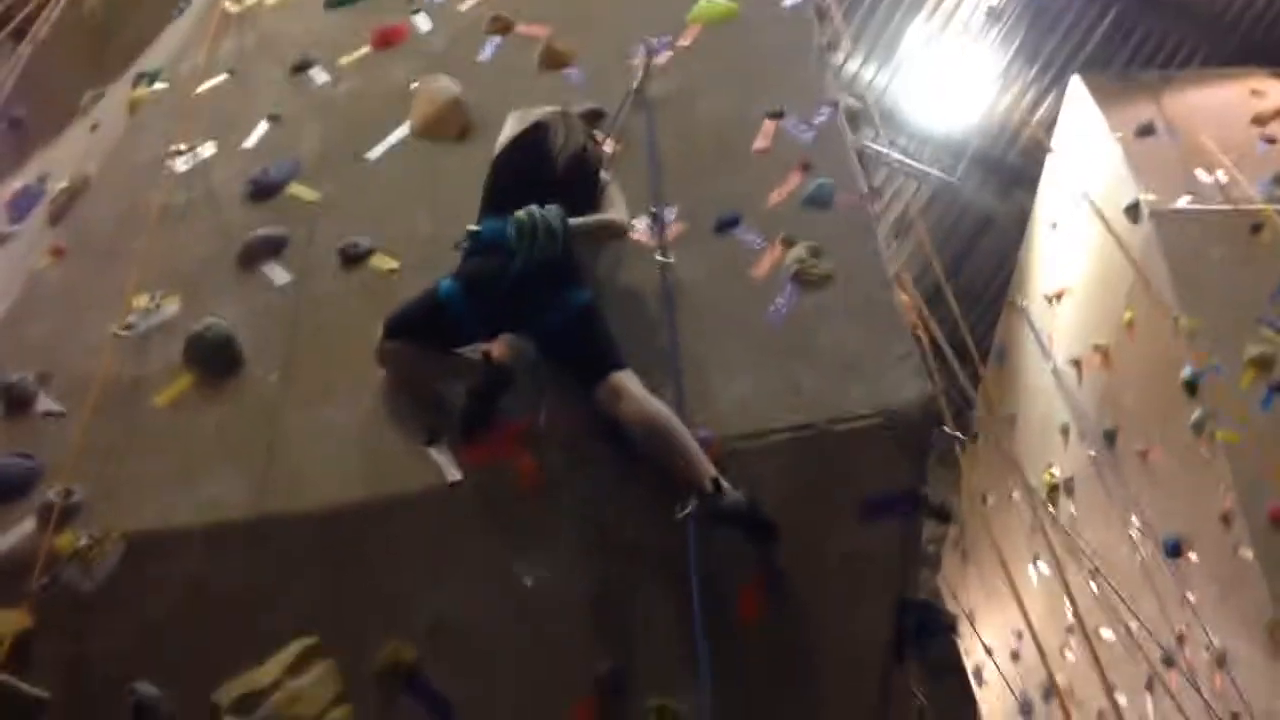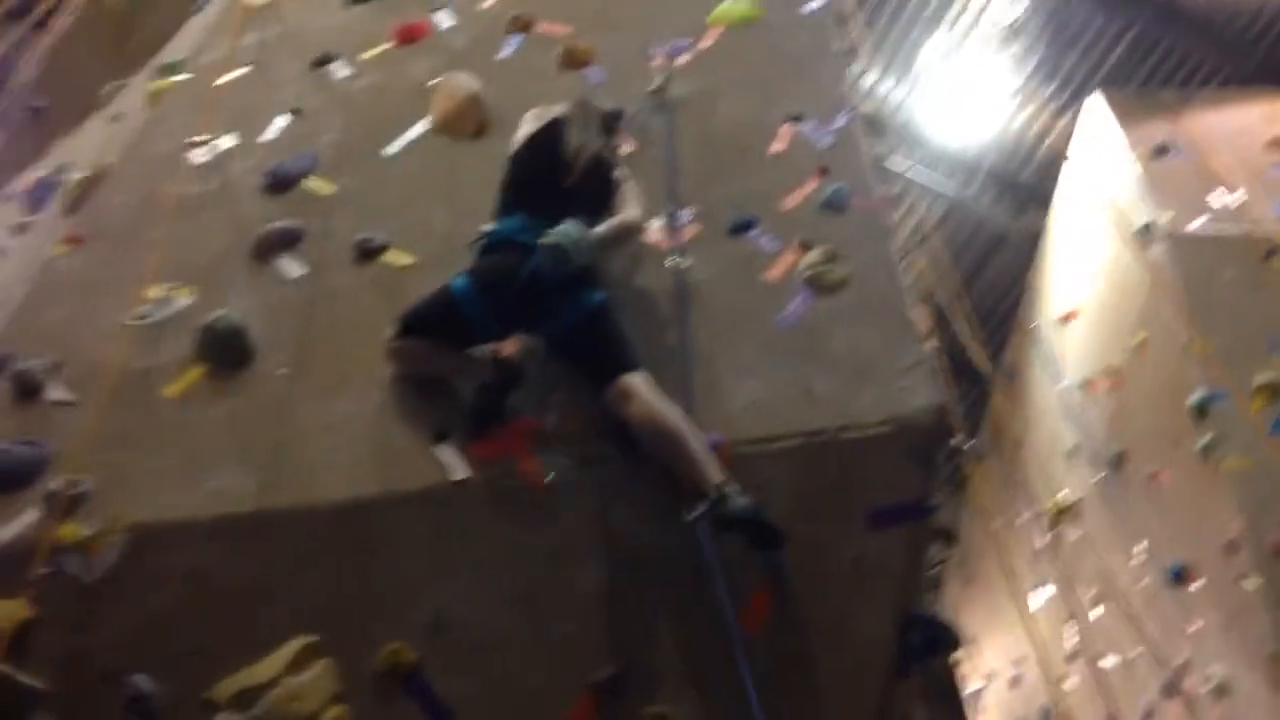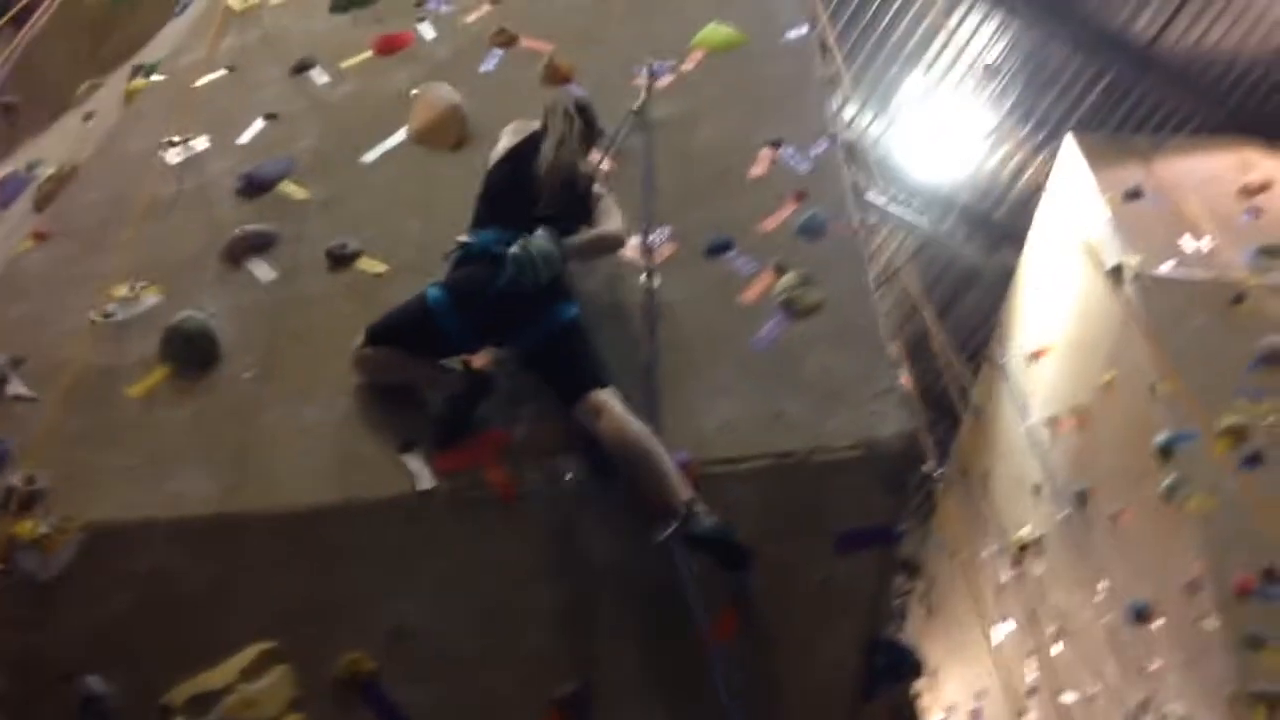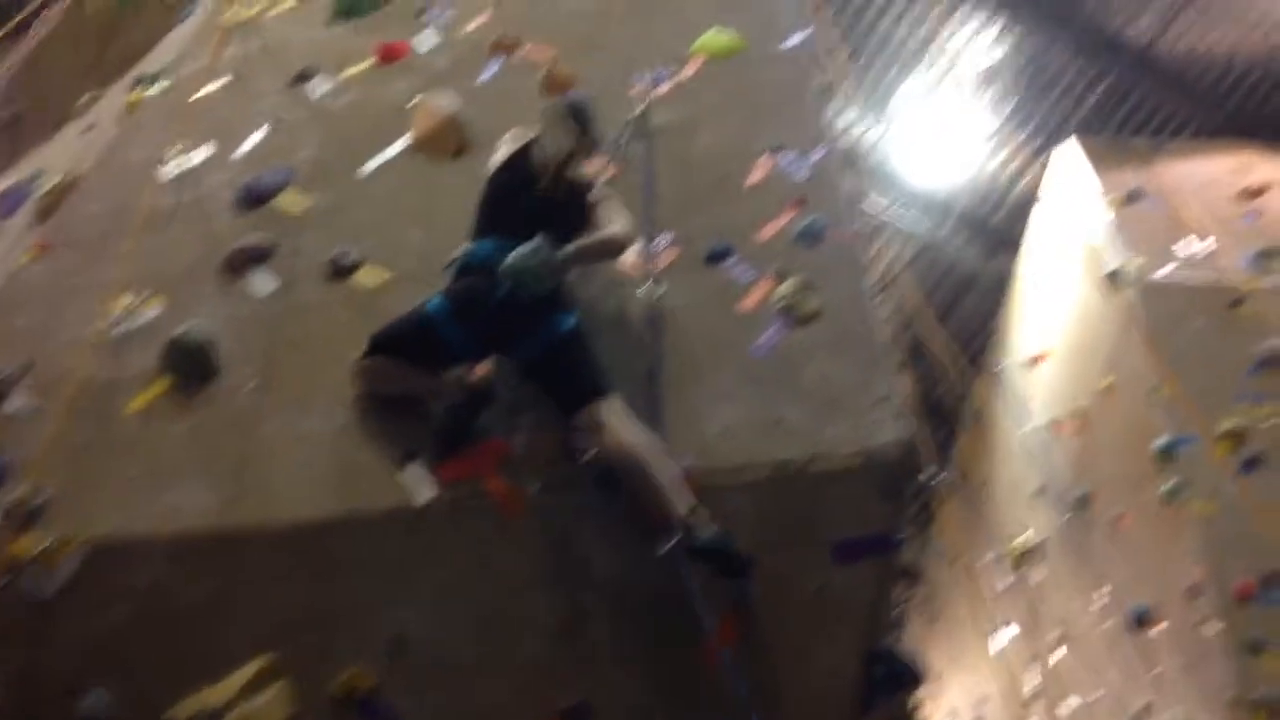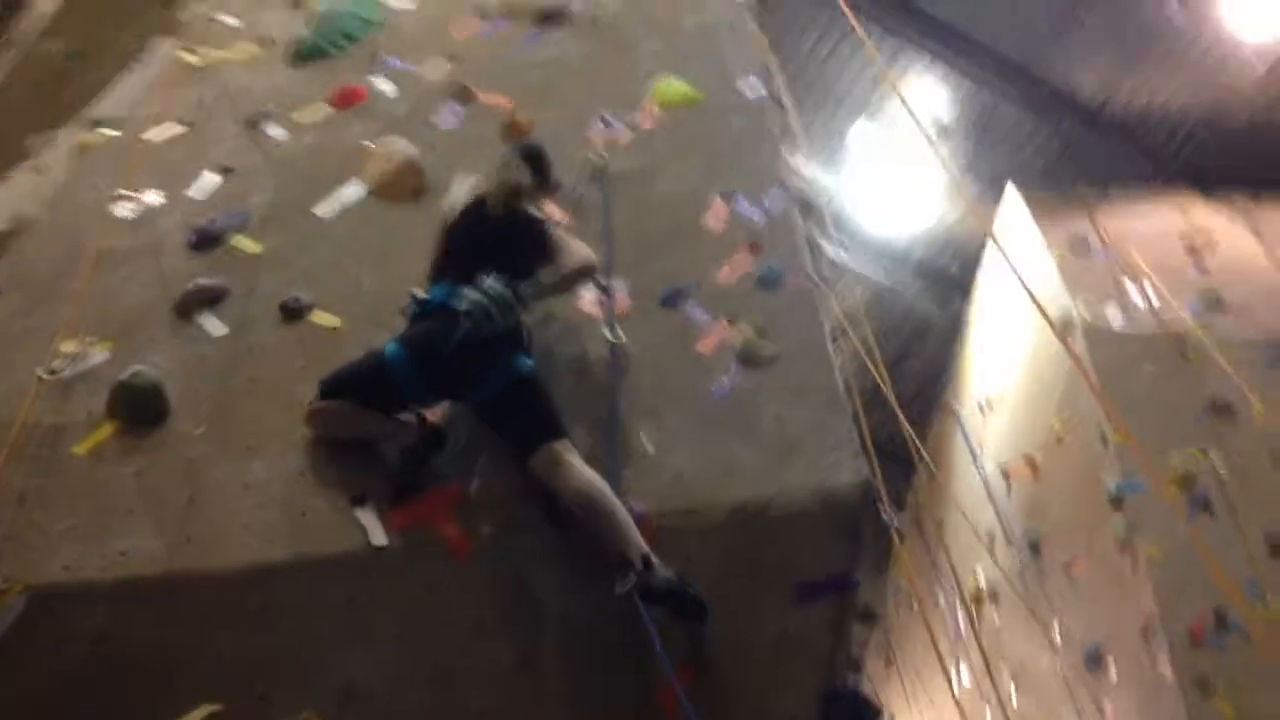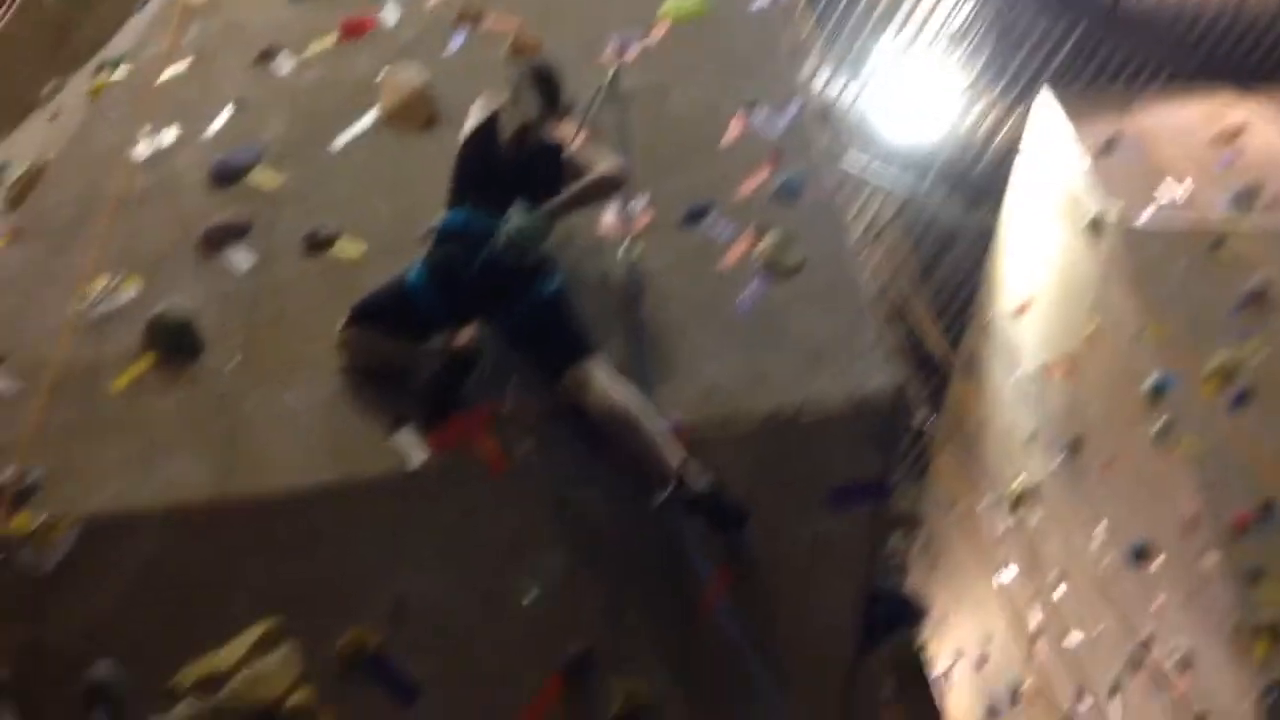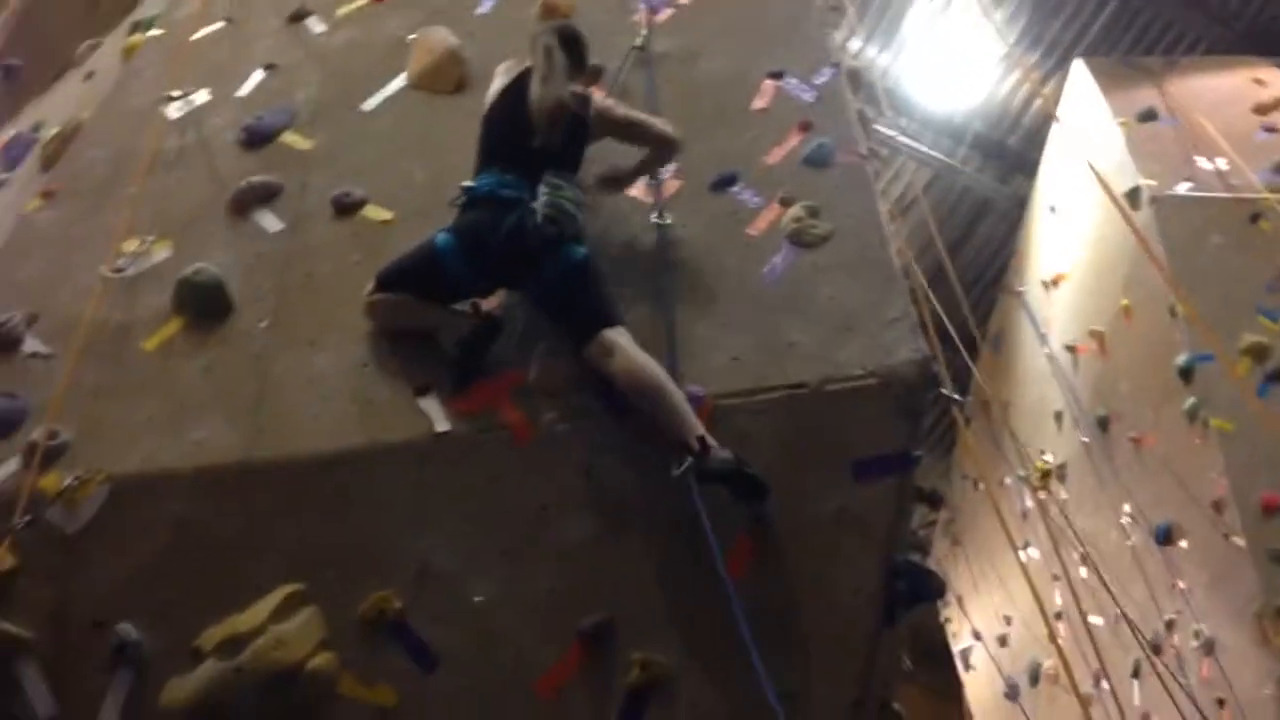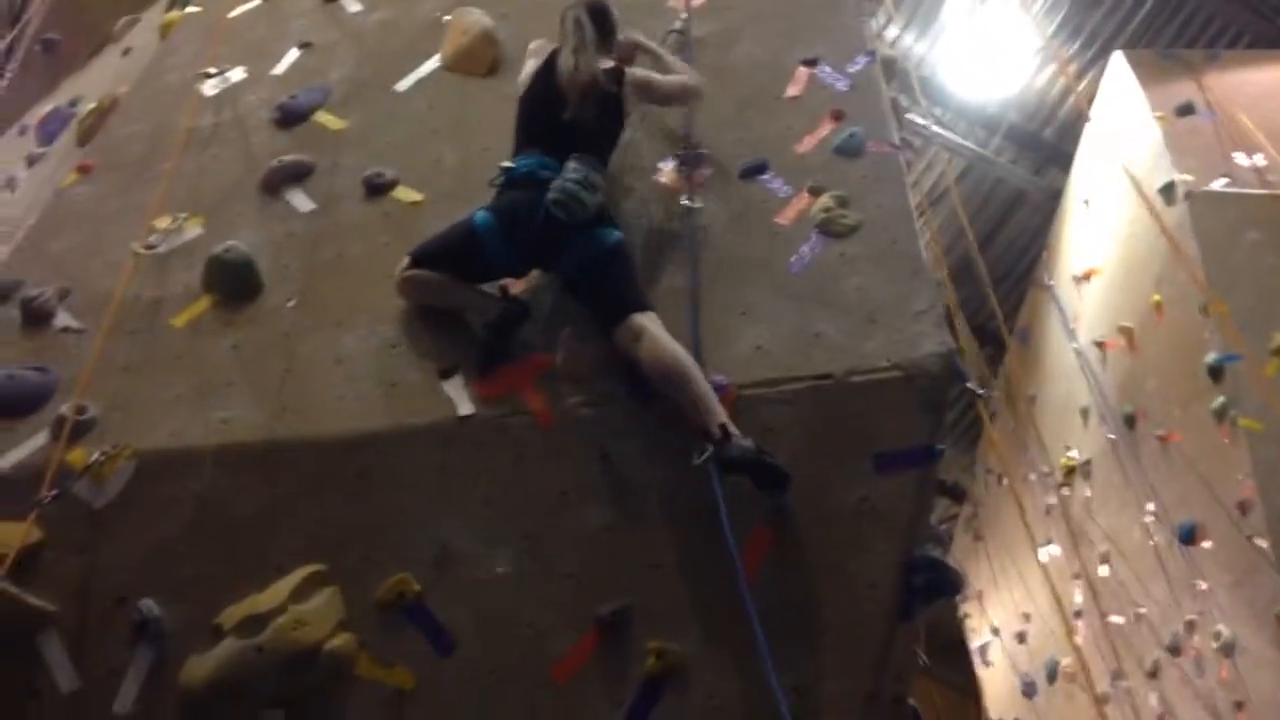
dt=0.2s
person 1, frame 1
left shoulder: (520, 129)
right shoulder: (594, 171)
right elbow: (618, 221)
left wrist: (561, 116)
right wrist: (563, 226)
left hip: (487, 270)
right hip: (552, 279)
left knee: (391, 349)
right knee: (621, 389)
left ankle: (481, 372)
right ankle: (716, 491)
person 1, frame 2
left shoulder: (537, 125)
right shoulder: (613, 171)
right elbow: (631, 220)
left wrist: (571, 112)
right wrist: (587, 240)
left hip: (502, 269)
right hip: (566, 281)
left knee: (402, 346)
right knee: (632, 390)
left ankle: (493, 369)
right ankle: (724, 495)
person 1, frame 3
left shoulder: (515, 139)
right shoulder: (589, 187)
right elbow: (614, 233)
left wrist: (548, 123)
right wrist: (559, 250)
left hip: (475, 283)
right hip: (540, 296)
left knee: (369, 355)
right knee: (602, 407)
left ankle: (461, 381)
right ankle: (691, 513)
person 1, frame 4
left shoulder: (513, 150)
right shoulder: (587, 193)
right elbow: (619, 236)
right wrist: (556, 260)
left hip: (475, 292)
right hip: (539, 305)
left knee: (370, 367)
right knee: (602, 416)
left ankle: (459, 391)
right ankle: (692, 525)
person 1, frame 5
left shoulder: (471, 202)
right shoulder: (543, 232)
right elbow: (586, 263)
right wrist: (521, 294)
left hip: (432, 337)
right hip: (495, 348)
left knee: (321, 411)
right knee: (559, 459)
left ankle: (415, 433)
right ankle: (648, 568)
person 1, frame 6
left shoulder: (482, 115)
right shoulder: (560, 153)
right elbow: (614, 172)
right wrist: (546, 213)
left hip: (459, 268)
right hip: (521, 269)
left knee: (353, 339)
right knee: (589, 377)
left ankle: (447, 360)
right ankle: (687, 479)
person 1, frame 7
left shoulder: (506, 78)
right shoulder: (590, 110)
right elbow: (668, 139)
right wrist: (623, 178)
left hip: (482, 227)
right hip: (549, 238)
left knee: (380, 302)
right knee: (612, 346)
left ankle: (467, 326)
right ankle: (707, 451)
person 1, frame 8
left shoulder: (538, 57)
right shoulder: (626, 81)
right elbow: (692, 86)
right wrist: (645, 46)
left hip: (520, 207)
right hip: (584, 219)
left knee: (410, 277)
right knee: (641, 331)
left ankle: (495, 310)
right ankle: (729, 439)
